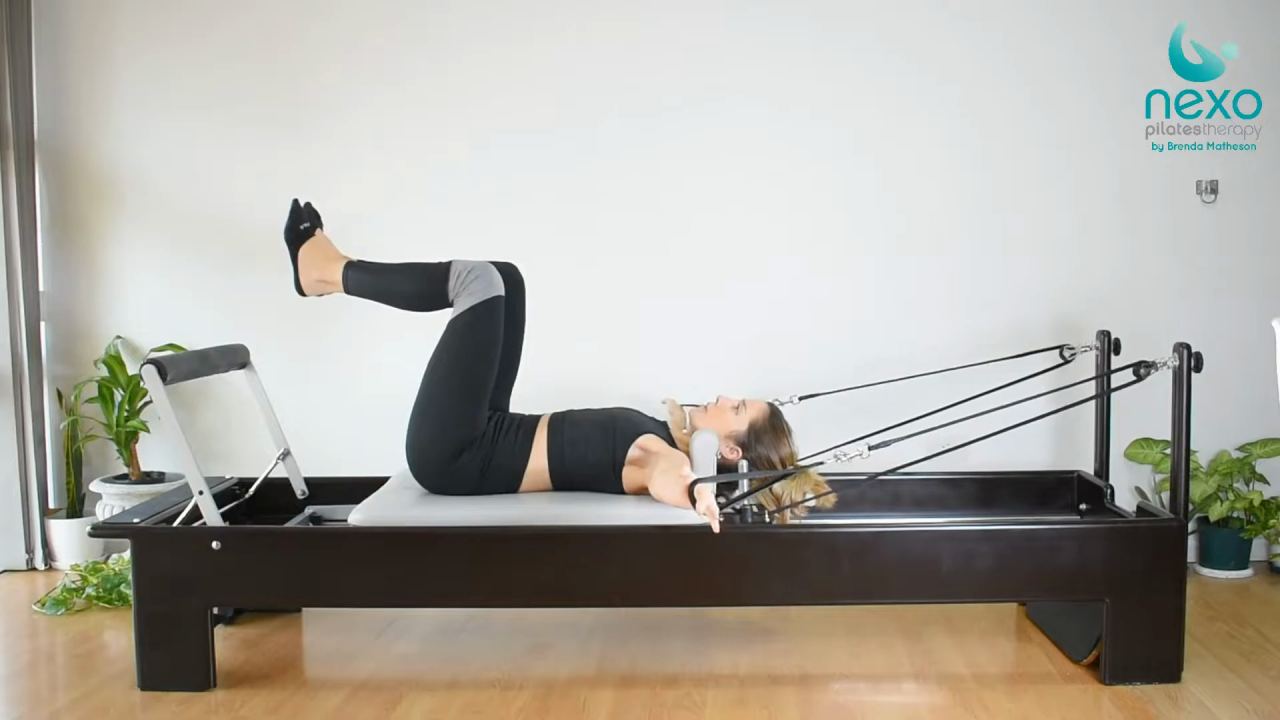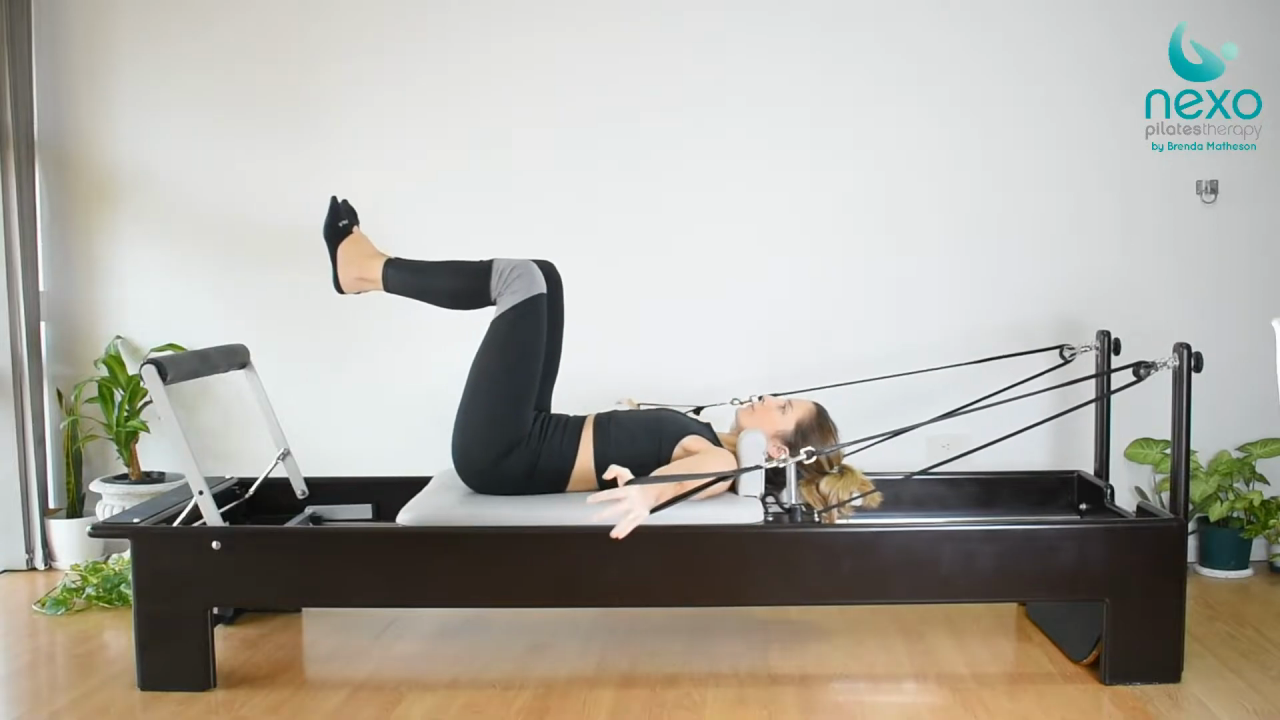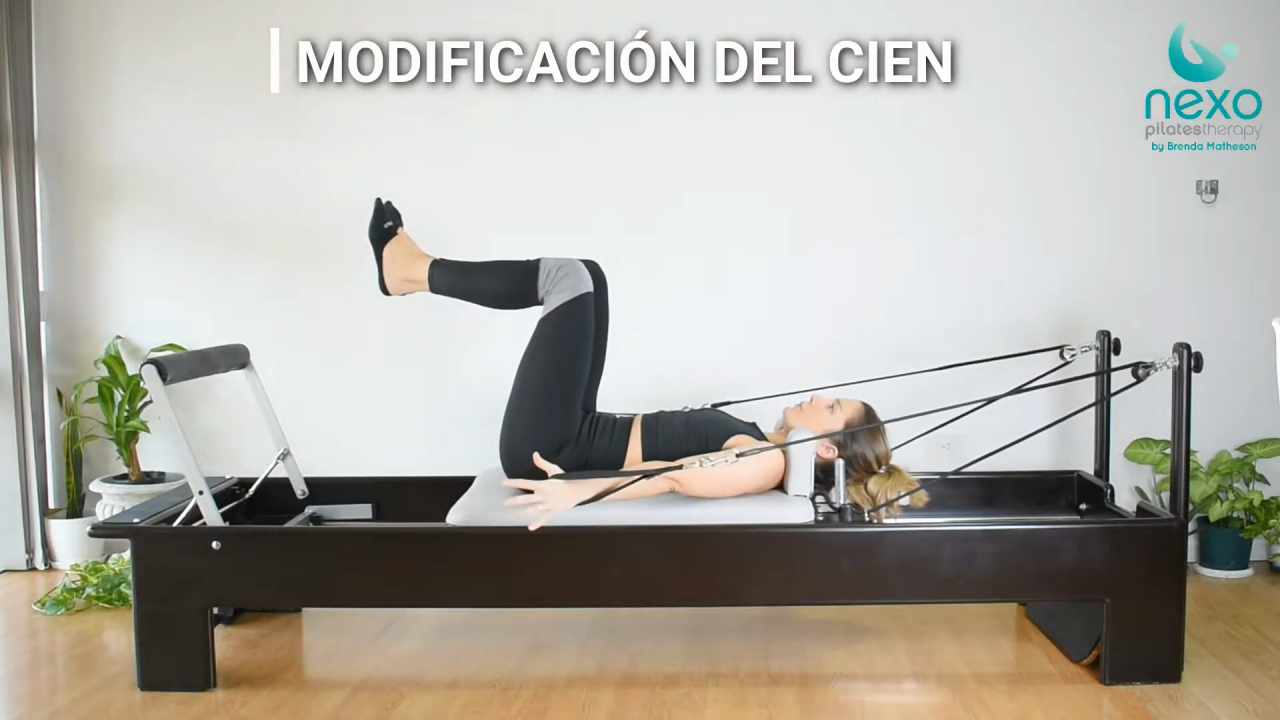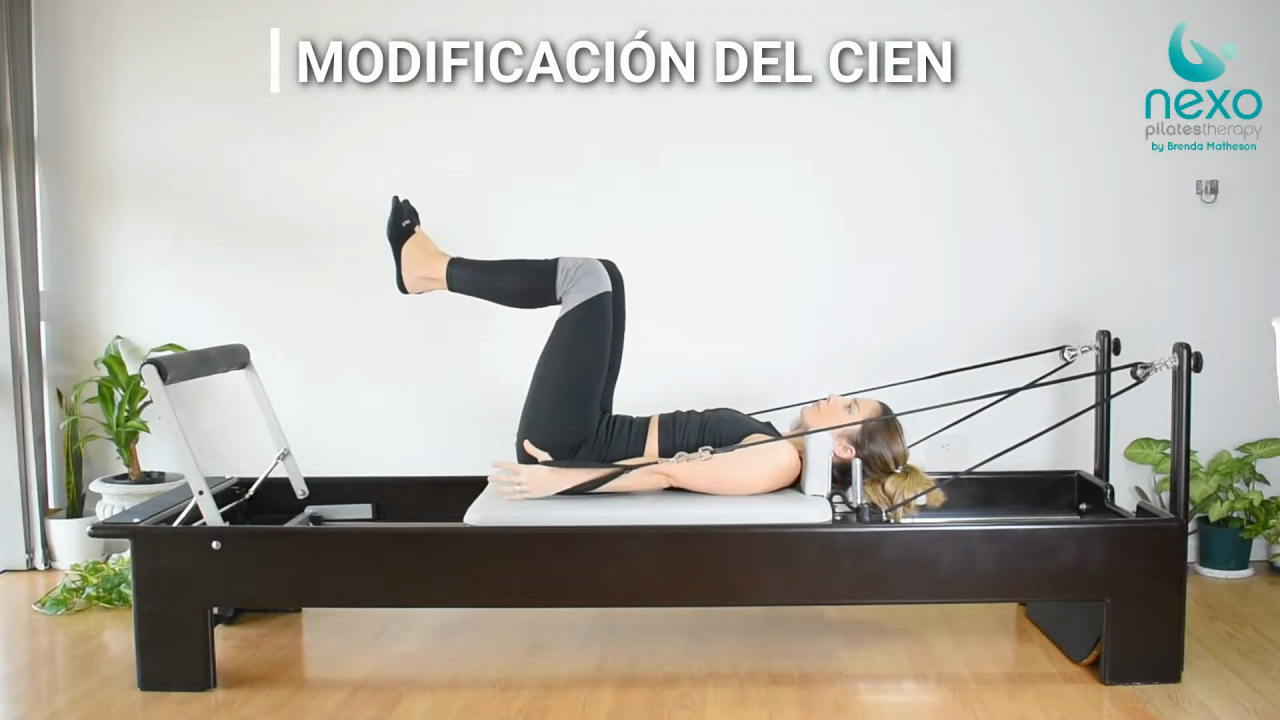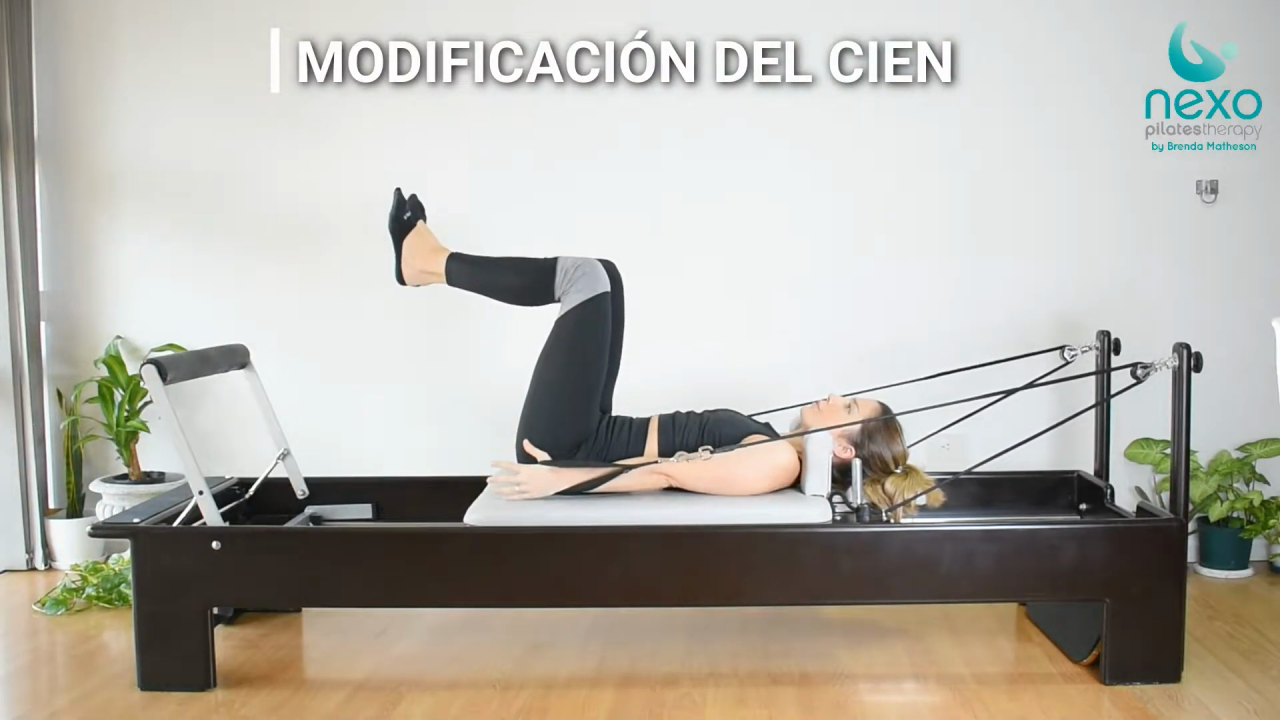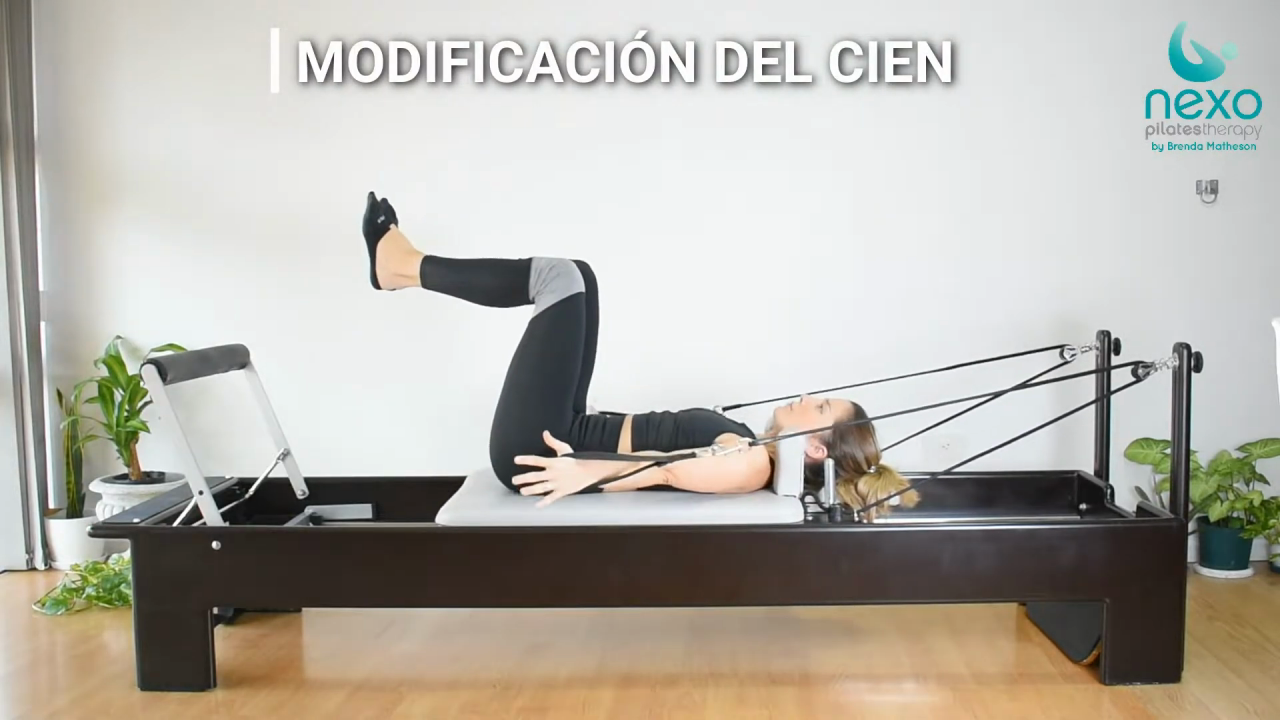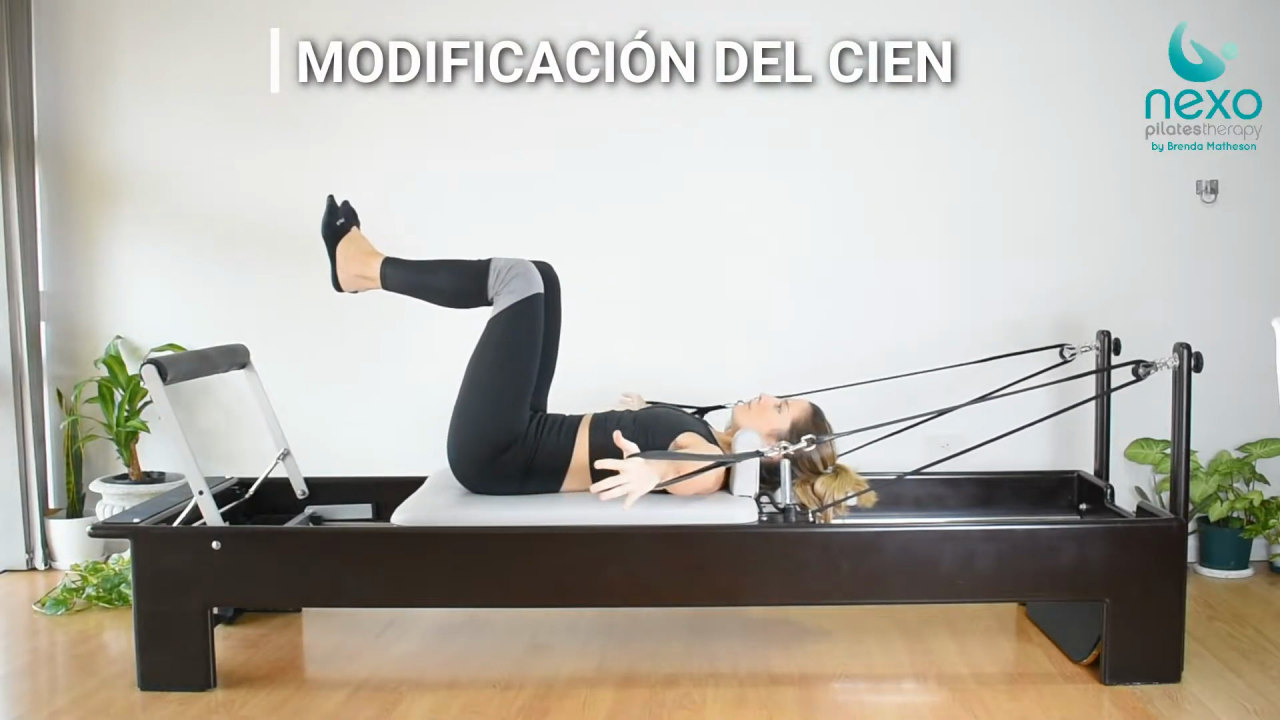
dt=0.7s
person 1, frame 1
left shoulder: (676, 462)
right shoulder: (673, 445)
left elbow: (663, 481)
left wrist: (690, 491)
right wrist: (678, 414)
left hip: (456, 458)
right hip: (486, 442)
left knee: (479, 280)
right knee: (501, 279)
left ankle: (332, 272)
right ankle: (336, 273)
person 1, frame 2
left shoulder: (723, 467)
right shoulder: (716, 446)
left elbow: (681, 479)
left wrist: (643, 493)
right wrist: (641, 412)
left hip: (502, 458)
right hip: (532, 440)
left knee: (521, 280)
right knee: (538, 277)
left ankle: (369, 268)
right ankle: (372, 272)
person 1, frame 3
left shoulder: (767, 465)
right shoulder: (759, 445)
left elbow: (672, 476)
left wrist: (578, 491)
left hip: (548, 455)
right hip: (574, 444)
left knee: (568, 279)
right knee: (583, 277)
left ankle: (415, 270)
right ankle: (417, 272)
person 1, frame 4
left shoulder: (781, 462)
right shoulder: (775, 445)
left elbow: (670, 473)
left wrist: (563, 479)
left hip: (568, 450)
right hip: (592, 441)
left knee: (586, 278)
right knee: (598, 276)
left ankle: (435, 270)
right ankle: (434, 272)
person 1, frame 5
left shoulder: (779, 465)
right shoulder: (773, 445)
left elbow: (671, 474)
left wrist: (562, 479)
left hip: (566, 453)
right hip: (589, 444)
left knee: (584, 277)
right knee: (598, 276)
left ankle: (432, 264)
right ankle: (431, 266)
person 1, frame 6
left shoulder: (752, 466)
right shoulder: (748, 446)
left elbow: (662, 469)
left wrist: (584, 474)
left hip: (535, 446)
right hip: (564, 442)
left knee: (558, 278)
right knee: (574, 277)
left ankle: (409, 268)
right ankle: (409, 269)
person 1, frame 7
left shoulder: (709, 465)
right shoulder: (708, 441)
left elbow: (679, 467)
left wrist: (651, 471)
right wrist: (645, 411)
left hip: (494, 456)
right hip: (522, 440)
left knee: (518, 278)
right knee: (537, 276)
left ankle: (368, 268)
right ankle: (371, 272)
